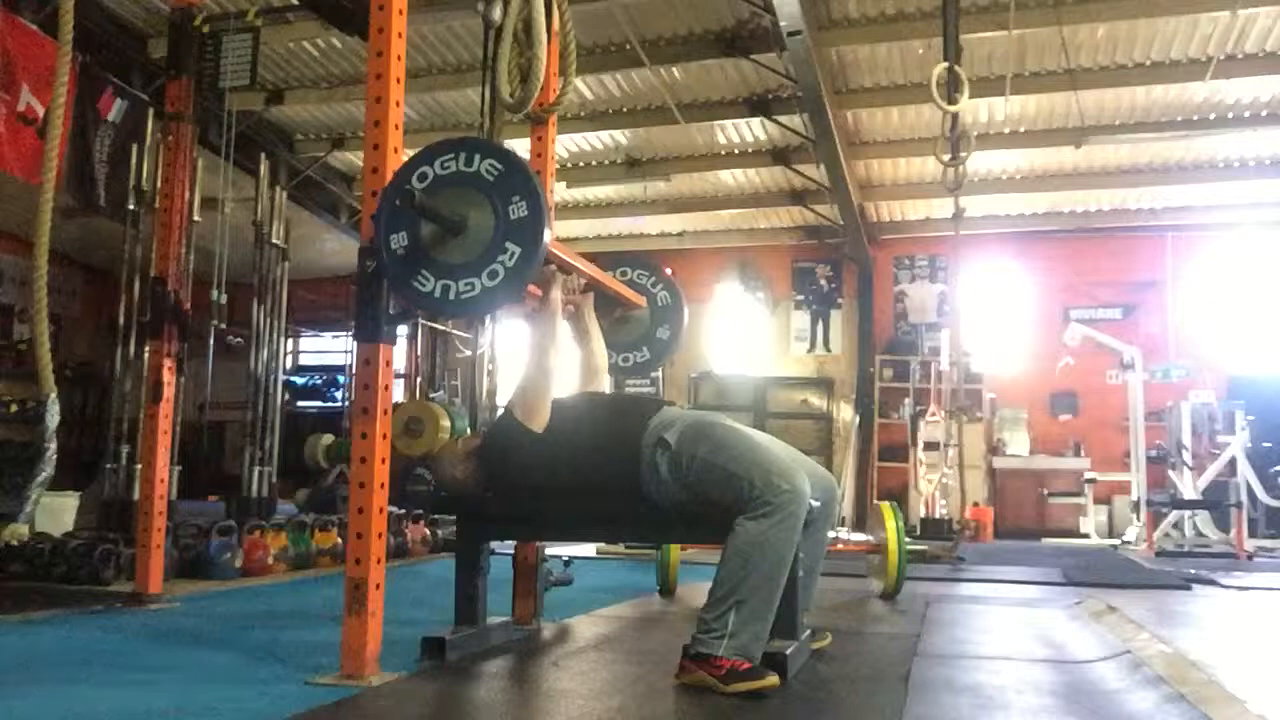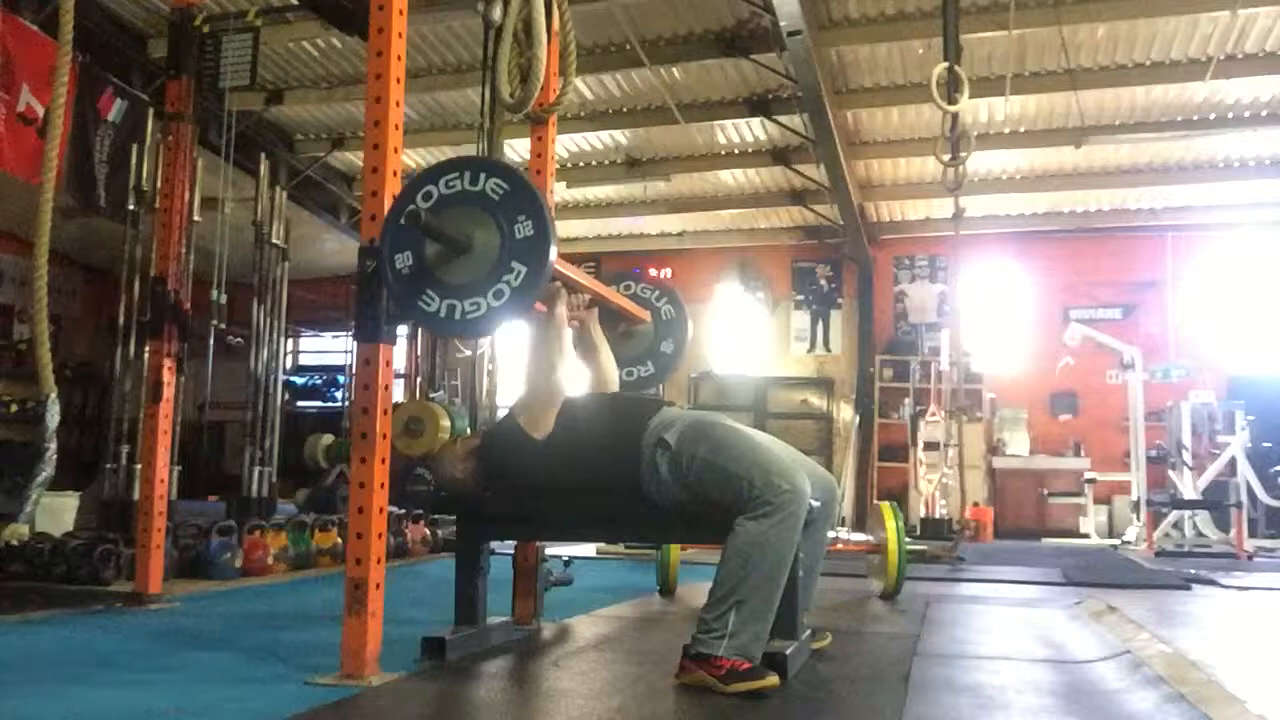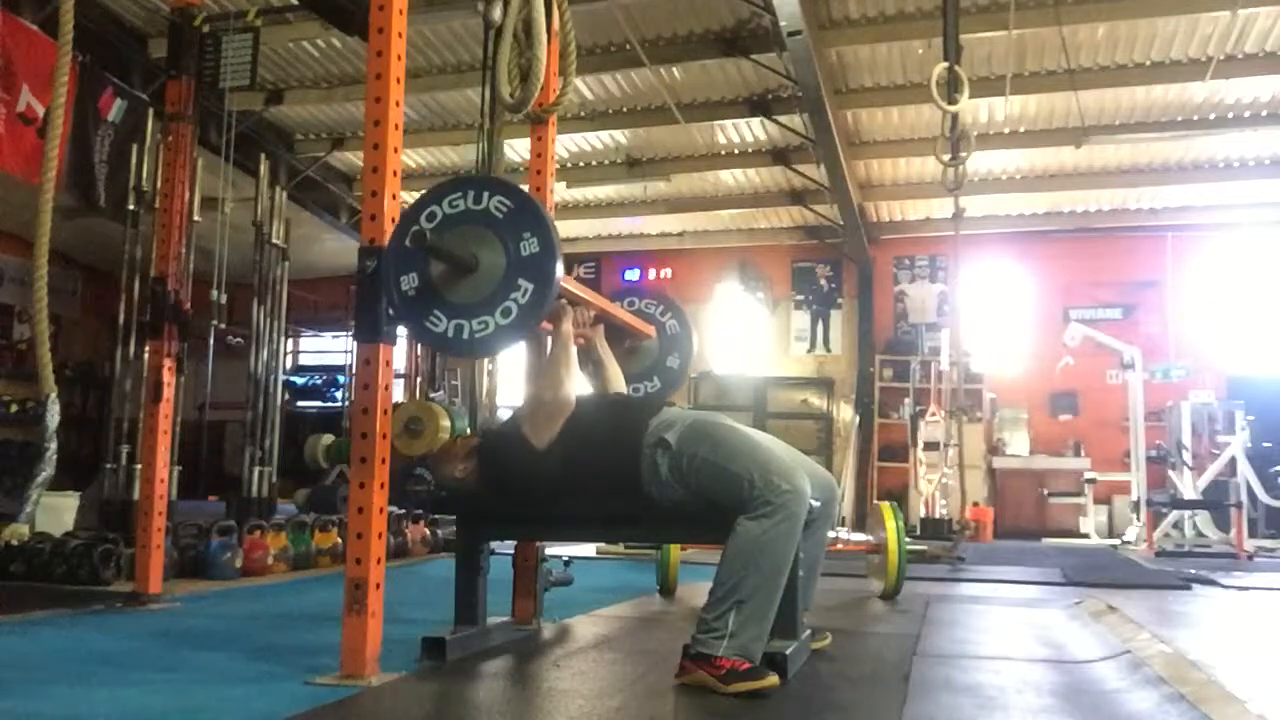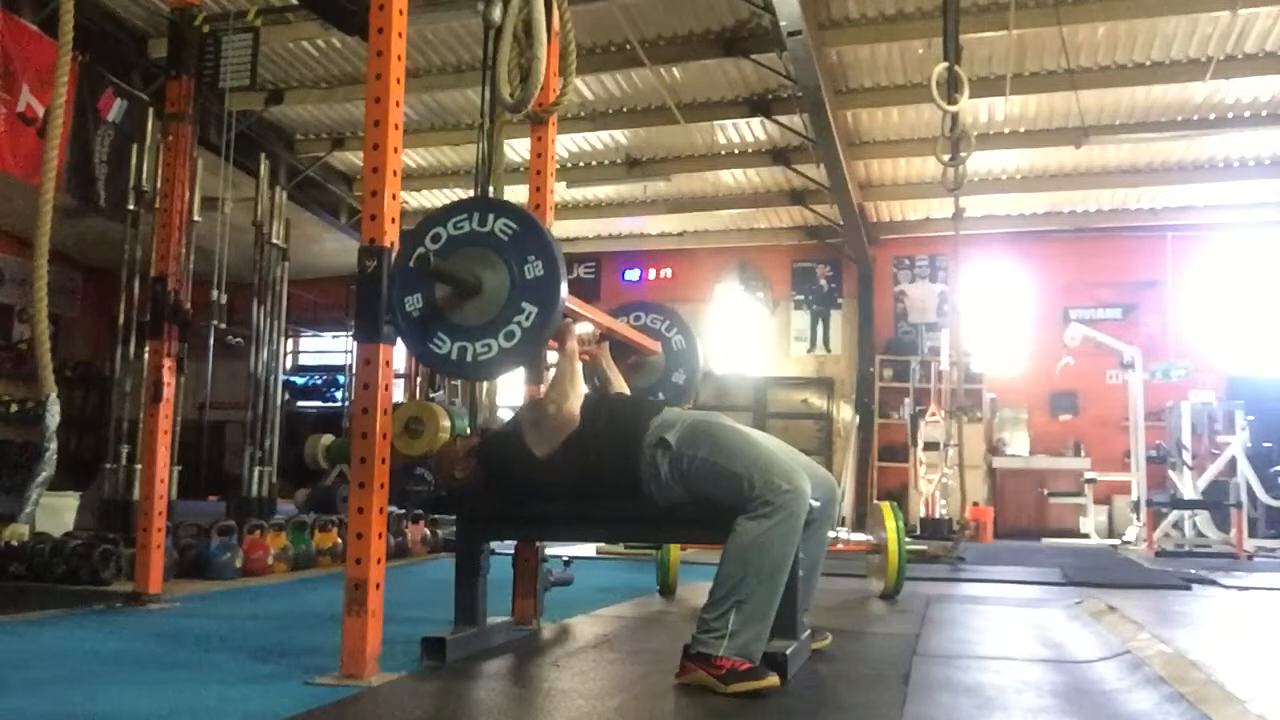
dt=0.4s
person 1, frame 1
left shoulder: (512, 445)
right shoulder: (505, 451)
left elbow: (595, 378)
right elbow: (540, 373)
left wrist: (584, 313)
right wrist: (550, 300)
left knee: (818, 489)
right knee: (782, 491)
left ankle: (780, 621)
right ankle: (717, 653)
person 1, frame 2
right shoulder: (502, 453)
left elbow: (606, 391)
right elbow: (548, 386)
left wrist: (590, 326)
right wrist: (556, 313)
left knee: (818, 490)
right knee: (782, 490)
left ankle: (779, 621)
right ankle: (717, 653)
person 1, frame 3
right shoulder: (502, 455)
left elbow: (612, 405)
right elbow: (558, 398)
left wrist: (596, 342)
right wrist: (561, 330)
left knee: (817, 491)
right knee: (783, 492)
left ankle: (778, 620)
right ankle: (717, 653)
person 1, frame 4
left shoulder: (509, 443)
right shoulder: (501, 454)
left elbow: (619, 411)
right elbow: (564, 413)
left wrist: (601, 359)
right wrist: (567, 347)
left knee: (818, 491)
right knee: (782, 491)
left ankle: (780, 621)
right ankle: (717, 653)
